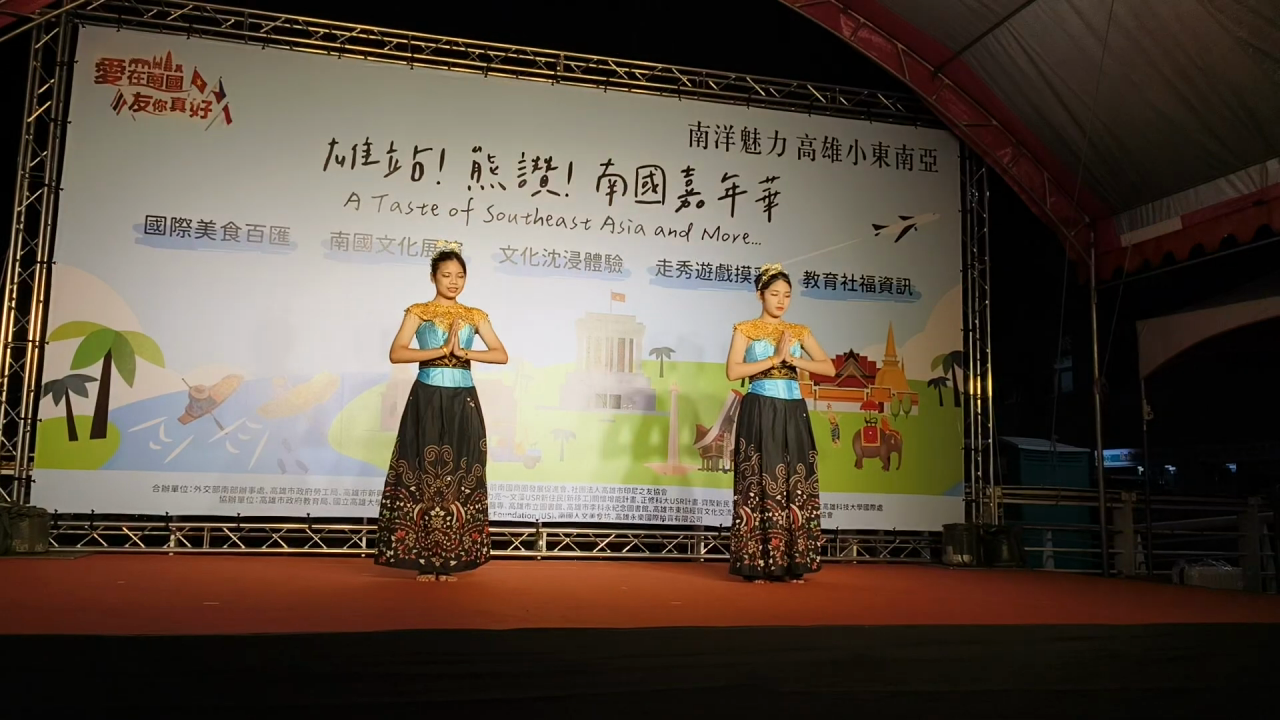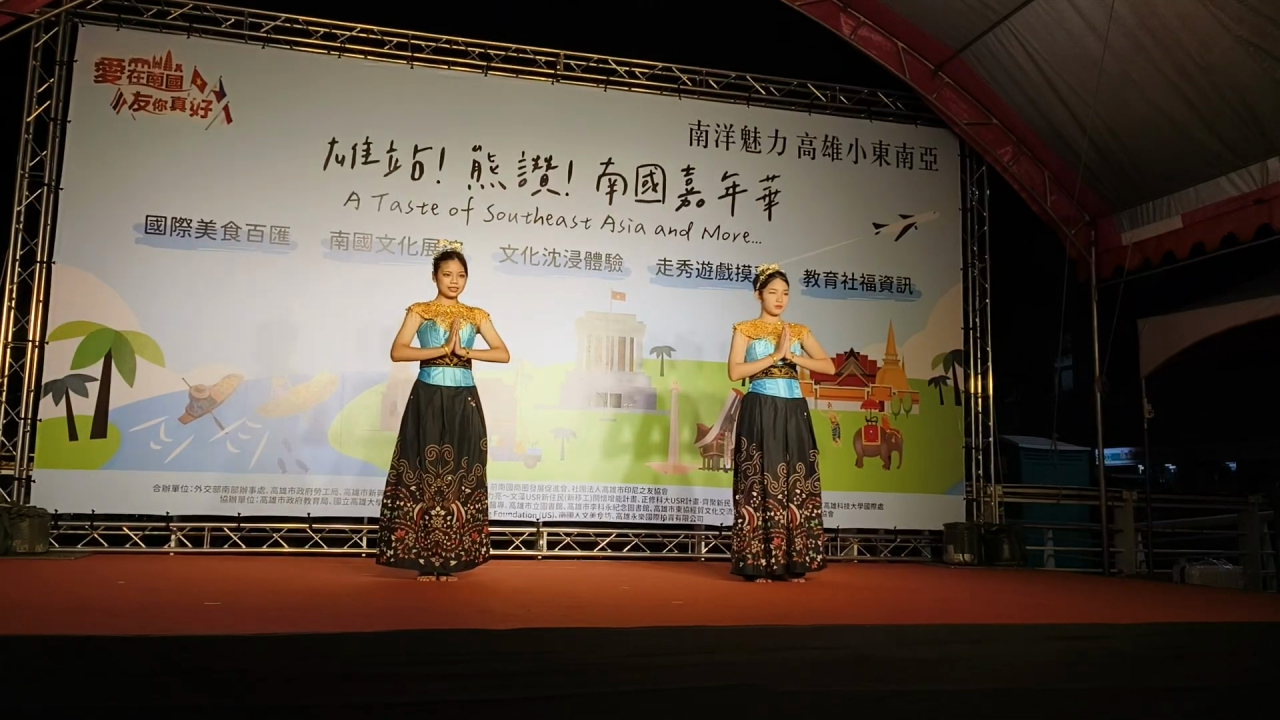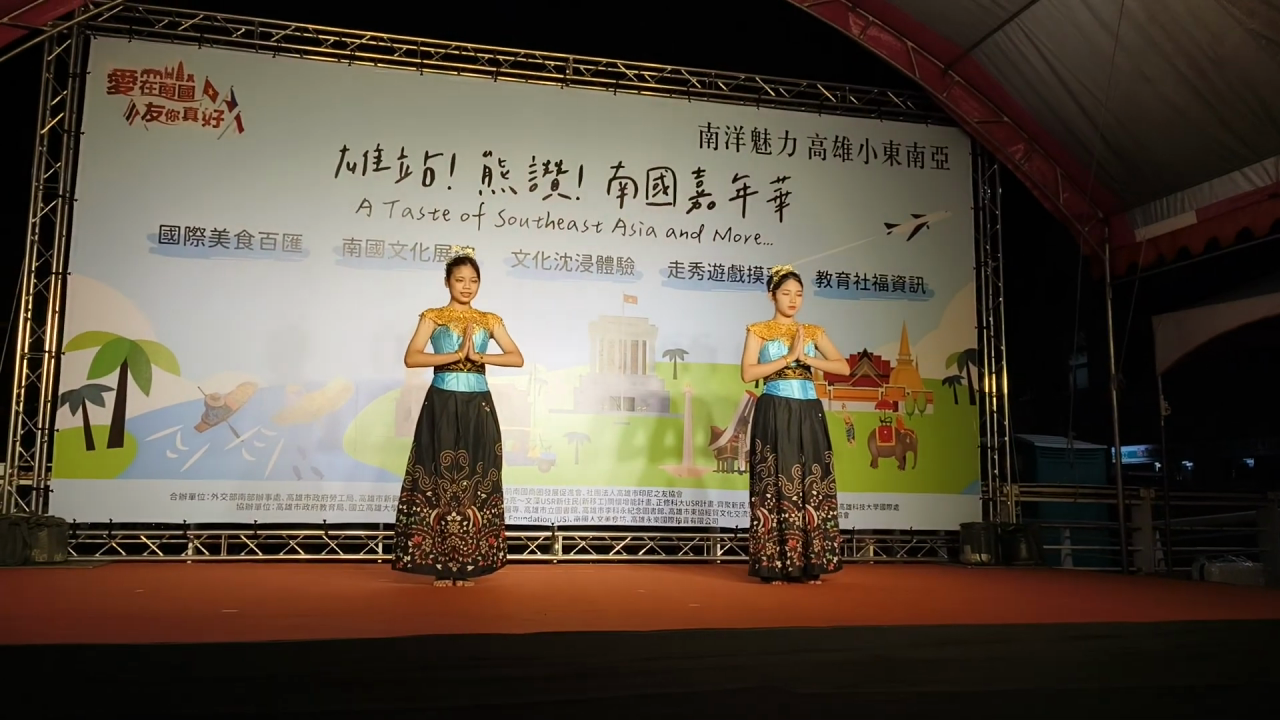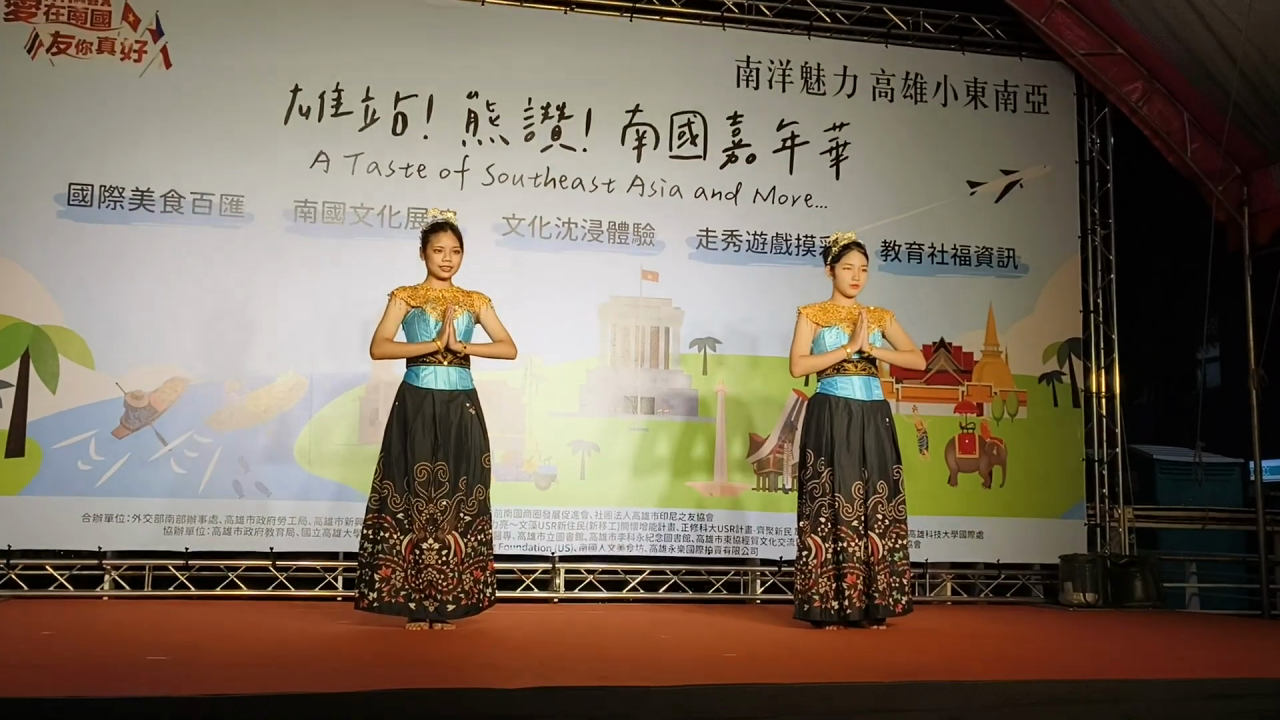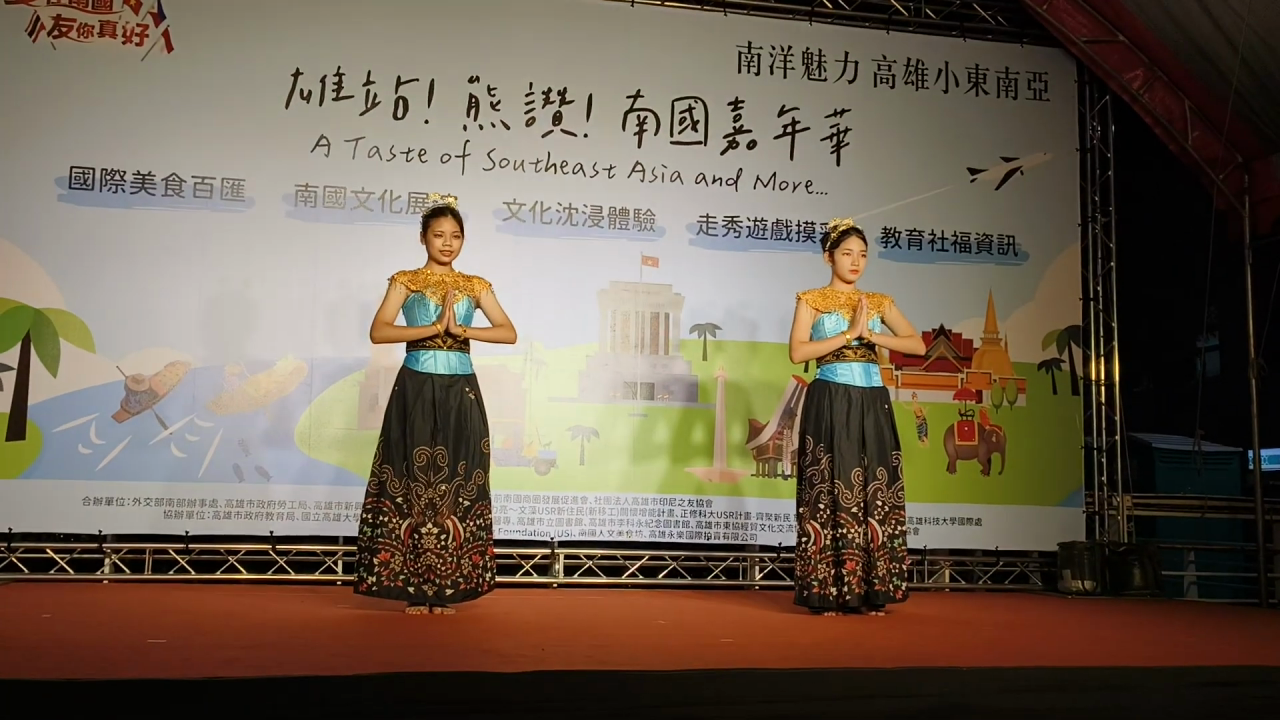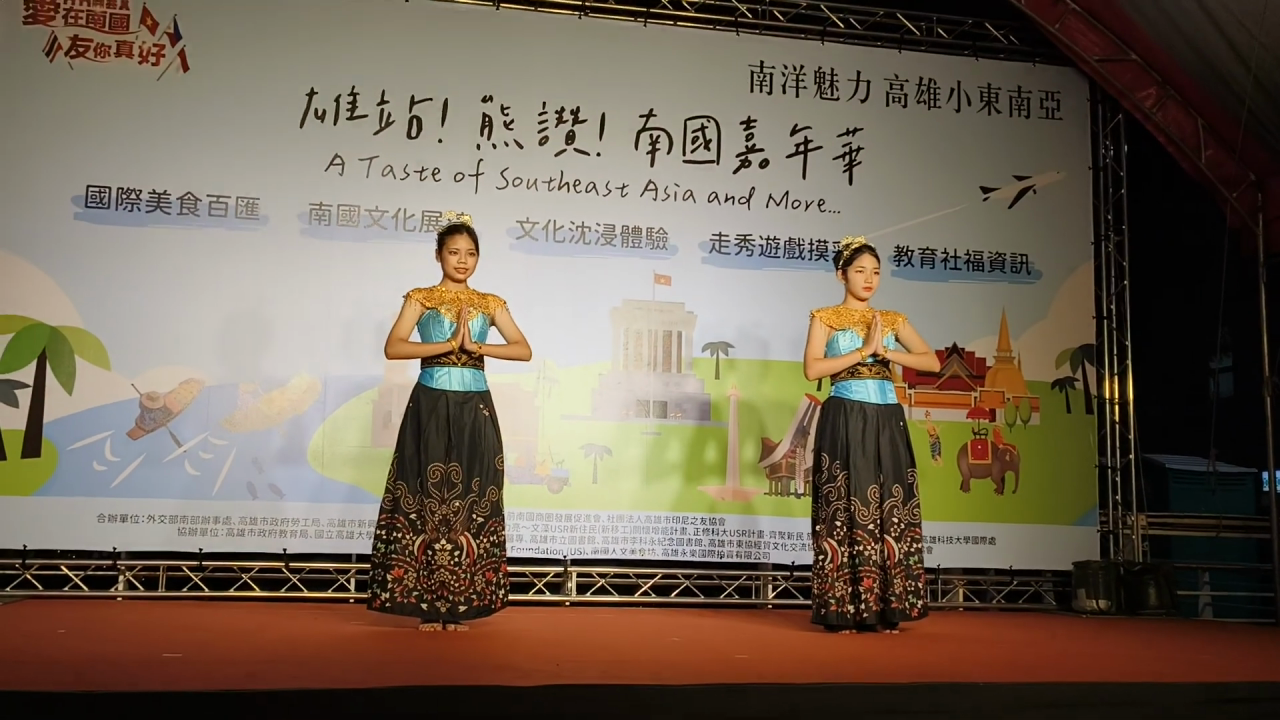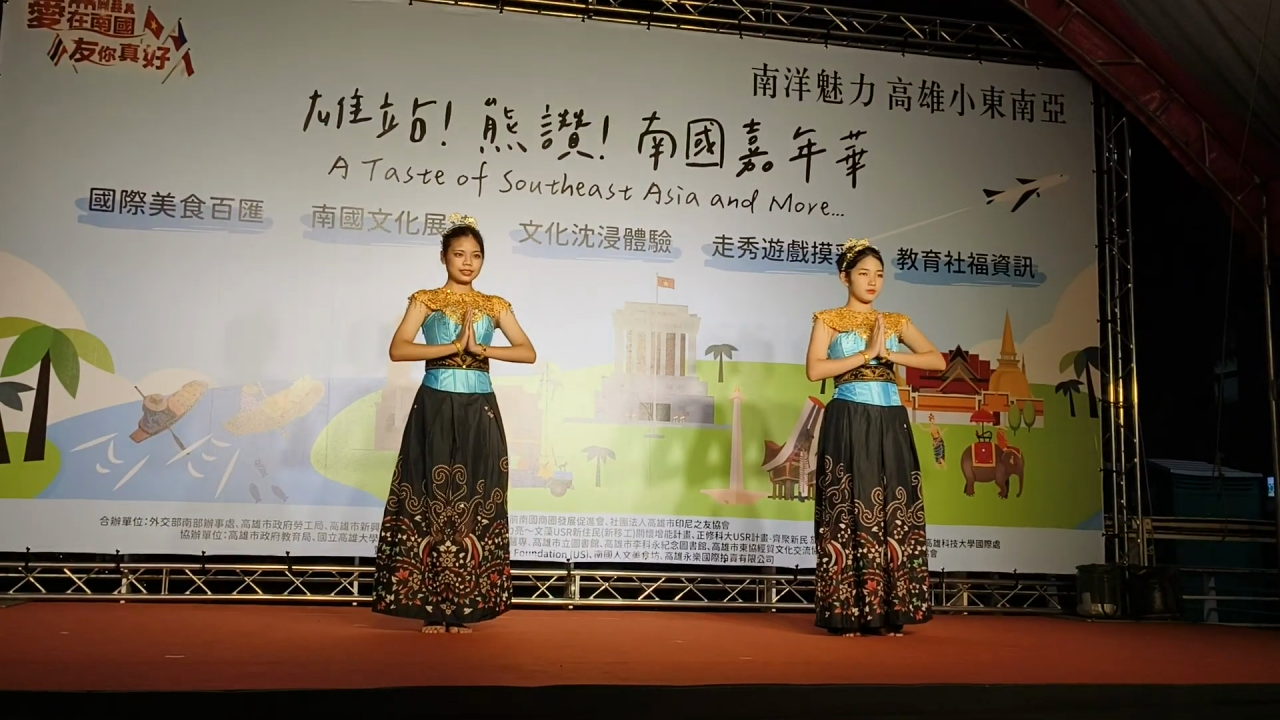
dt=0.7s
person 1, frame 1
left shoulder: (475, 316)
right shoulder: (418, 312)
left elbow: (502, 355)
right elbow: (396, 353)
left wrist: (463, 352)
right wrist: (442, 350)
left hip: (462, 402)
right hip: (427, 399)
left knee: (458, 477)
right knee: (424, 474)
left ankle: (449, 561)
right ankle: (424, 561)
person 1, frame 2
left shoulder: (476, 316)
right shoulder: (419, 311)
left elbow: (503, 354)
right elbow: (397, 352)
left wrist: (464, 351)
right wrist: (442, 348)
left hip: (463, 401)
right hip: (428, 399)
left knee: (458, 477)
right knee: (424, 474)
left ankle: (449, 561)
right ankle: (425, 561)
person 1, frame 3
left shoulder: (489, 321)
right shoulder: (432, 317)
left elbow: (517, 358)
right elbow: (411, 358)
left wrist: (478, 357)
right wrist: (456, 354)
left hip: (477, 407)
right hip: (442, 405)
left knee: (475, 481)
right knee: (439, 478)
left ankle: (466, 566)
right ankle: (441, 566)
person 1, frame 4
left shoulder: (474, 301)
right shoulder: (405, 297)
left elbow: (509, 348)
right elbow: (378, 348)
left wrist: (461, 346)
right wrist: (434, 343)
left hip: (461, 407)
right hip: (416, 405)
left knee: (456, 500)
right knee: (413, 497)
left ankle: (446, 605)
right ankle: (415, 605)
person 1, frame 5
left shoulder: (475, 286)
right shoulder: (405, 281)
left elbow: (509, 332)
right elbow: (378, 331)
left wrist: (462, 330)
right wrist: (433, 327)
left hip: (460, 392)
right hip: (416, 389)
left knee: (456, 485)
right knee: (413, 481)
left ankle: (445, 590)
right ankle: (415, 590)
person 1, frame 6
left shoulder: (490, 304)
right shoulder: (420, 298)
left elbow: (524, 350)
right elbow: (393, 348)
left wrist: (476, 346)
right wrist: (448, 343)
left hip: (474, 408)
right hip: (430, 406)
left knee: (469, 502)
right knee: (427, 500)
left ankle: (458, 606)
right ankle: (428, 605)
person 1, frame 7
left shoulder: (494, 306)
right shoulder: (425, 301)
left elbow: (528, 353)
right elbow: (397, 350)
left wrist: (481, 348)
right wrist: (454, 345)
left hip: (479, 411)
right hip: (435, 407)
left knee: (475, 504)
right knee: (431, 501)
left ankle: (463, 610)
right ankle: (432, 609)
person 2, frame 1
left shoulder: (800, 332)
right shoulder: (745, 330)
left elbow: (829, 368)
right elbow: (732, 371)
left wrist: (792, 359)
right wrist: (774, 359)
left hip: (793, 413)
right hip: (760, 412)
left knee: (796, 483)
right knee: (760, 483)
left ankle: (791, 564)
right ankle: (758, 564)
person 2, frame 2
left shoulder: (799, 331)
right shoulder: (745, 330)
left elbow: (829, 367)
right elbow: (735, 372)
left wrist: (792, 356)
right wrist: (775, 355)
left hip: (794, 412)
right hip: (760, 411)
left knee: (796, 483)
right knee: (761, 482)
left ankle: (793, 563)
right ankle: (759, 564)
person 2, frame 3
left shoulder: (813, 332)
right shoulder: (758, 331)
left elbow: (843, 367)
right elbow: (747, 373)
left wrist: (805, 358)
right wrist: (788, 357)
left hip: (809, 413)
right hip: (775, 413)
left knee: (812, 483)
right knee: (776, 484)
left ankle: (809, 566)
right ankle: (775, 566)
person 2, frame 4
left shoulder: (880, 317)
right shoulder: (812, 315)
left elbow: (918, 360)
right elbow: (797, 366)
left wrist: (870, 349)
right wrist: (849, 347)
left hip: (873, 418)
right hip: (831, 417)
left knee: (876, 505)
right knee: (832, 505)
left ankle: (872, 606)
right ankle: (830, 605)
person 2, frame 5
left shoulder: (879, 302)
right shoulder: (811, 300)
left elbow: (918, 345)
right elbow: (798, 352)
left wrist: (870, 335)
right wrist: (849, 334)
left hip: (872, 404)
right hip: (830, 402)
left knee: (875, 490)
right knee: (831, 490)
left ankle: (870, 593)
right ankle: (828, 593)
person 2, frame 6
left shoulder: (893, 320)
right shoulder: (825, 318)
left elbow: (932, 362)
right elbow: (812, 369)
left wrist: (885, 352)
right wrist: (863, 350)
left hip: (887, 421)
right hip: (845, 421)
left knee: (890, 509)
right knee: (847, 509)
left ankle: (885, 610)
right ankle: (844, 610)
person 2, frame 7
left shoulder: (896, 322)
right shoulder: (828, 320)
left elbow: (938, 361)
right elbow: (814, 370)
left wrist: (889, 353)
right wrist: (867, 353)
left hip: (890, 423)
right hip: (848, 422)
left knee: (894, 512)
right knee: (849, 511)
left ankle: (889, 613)
right ankle: (848, 614)
